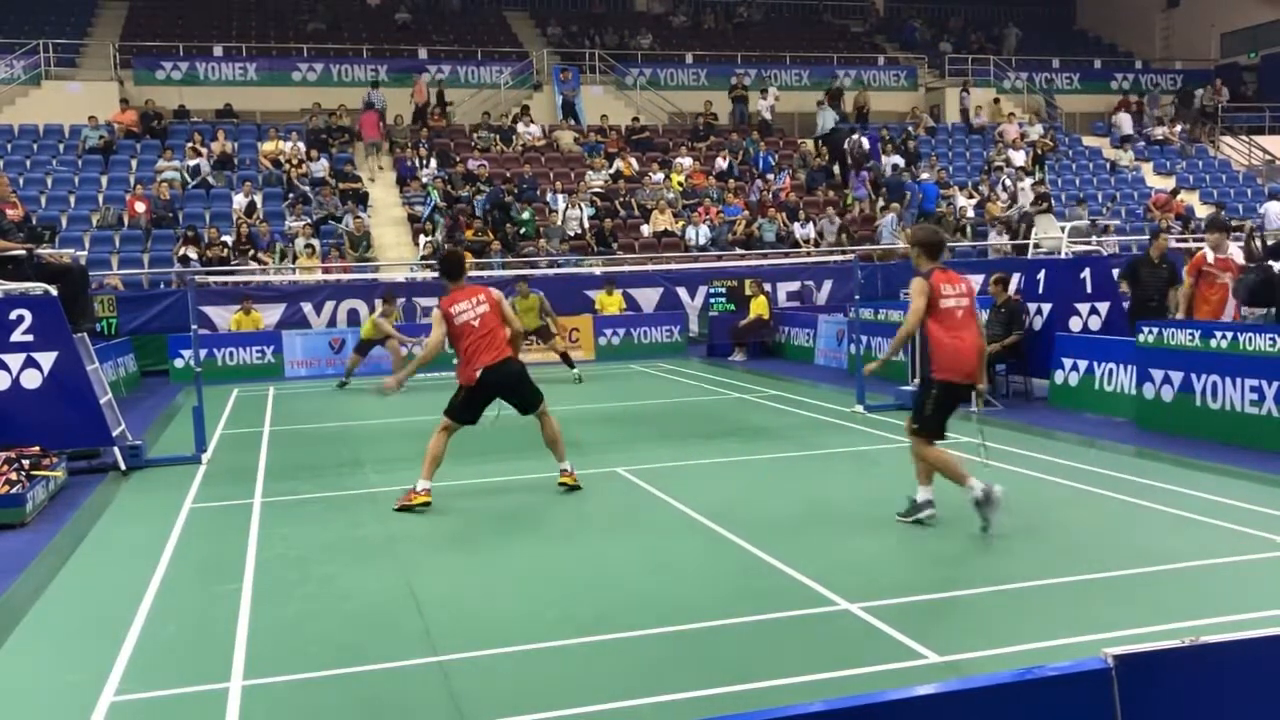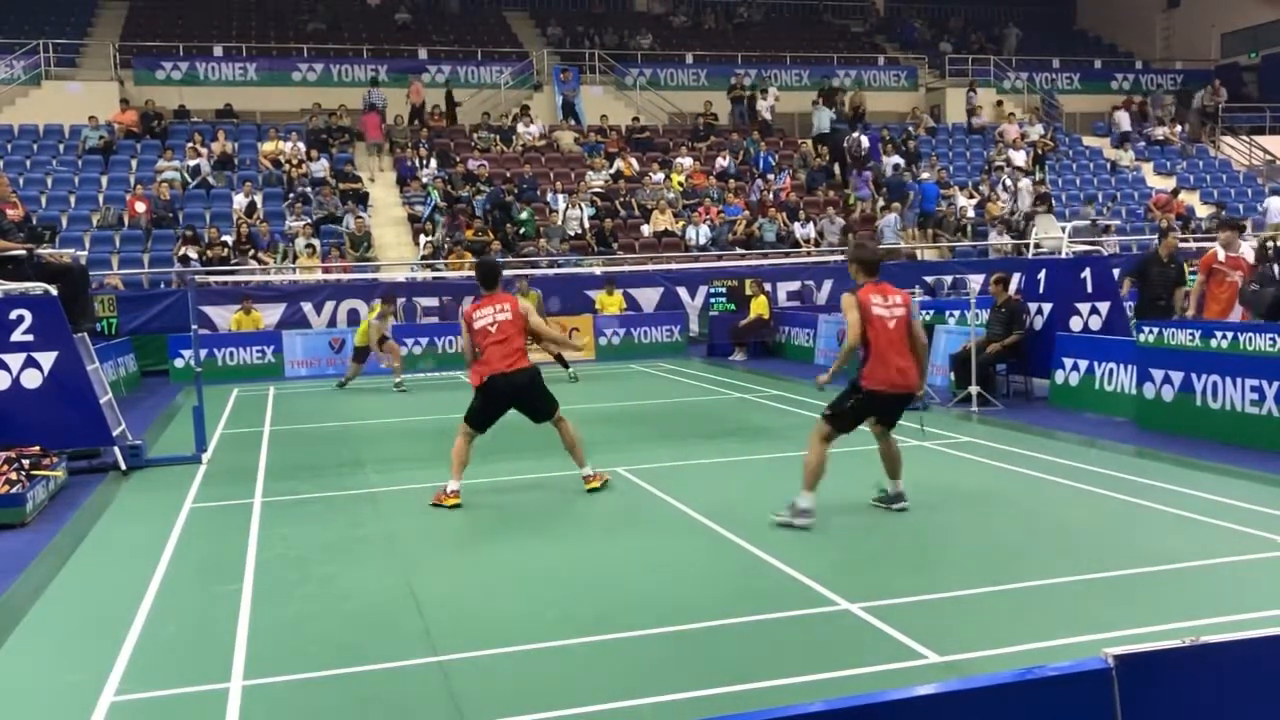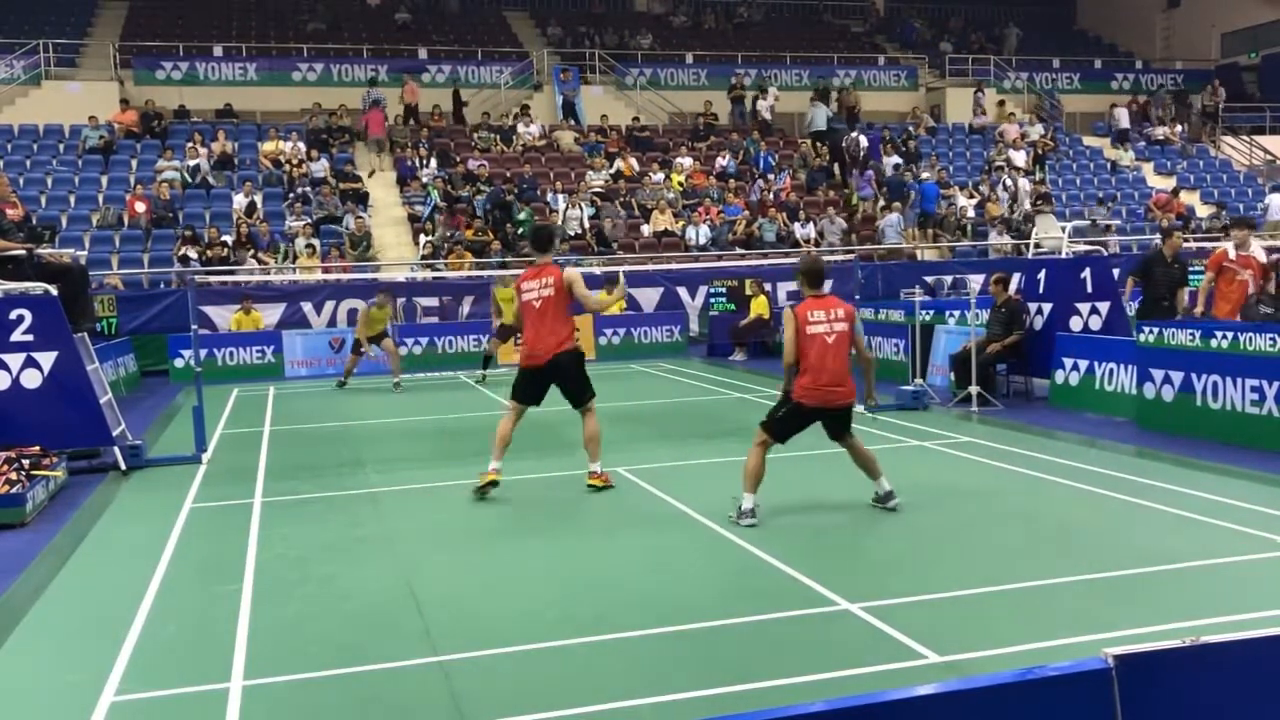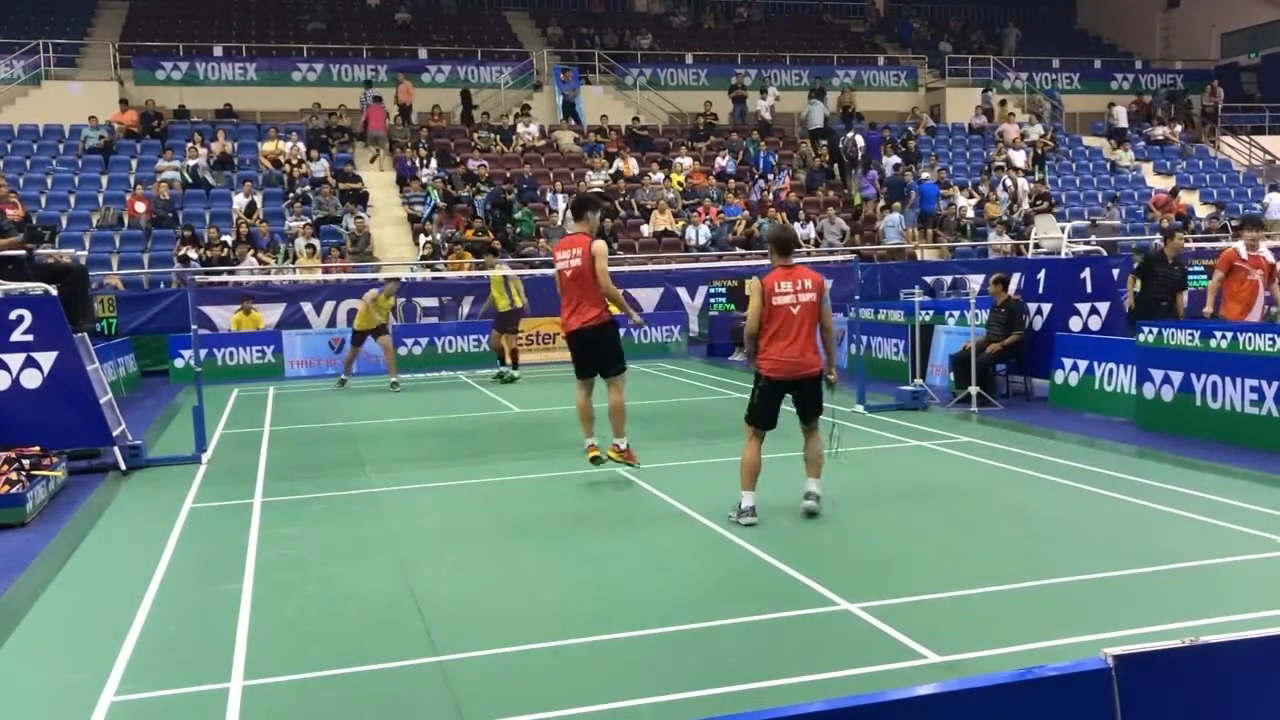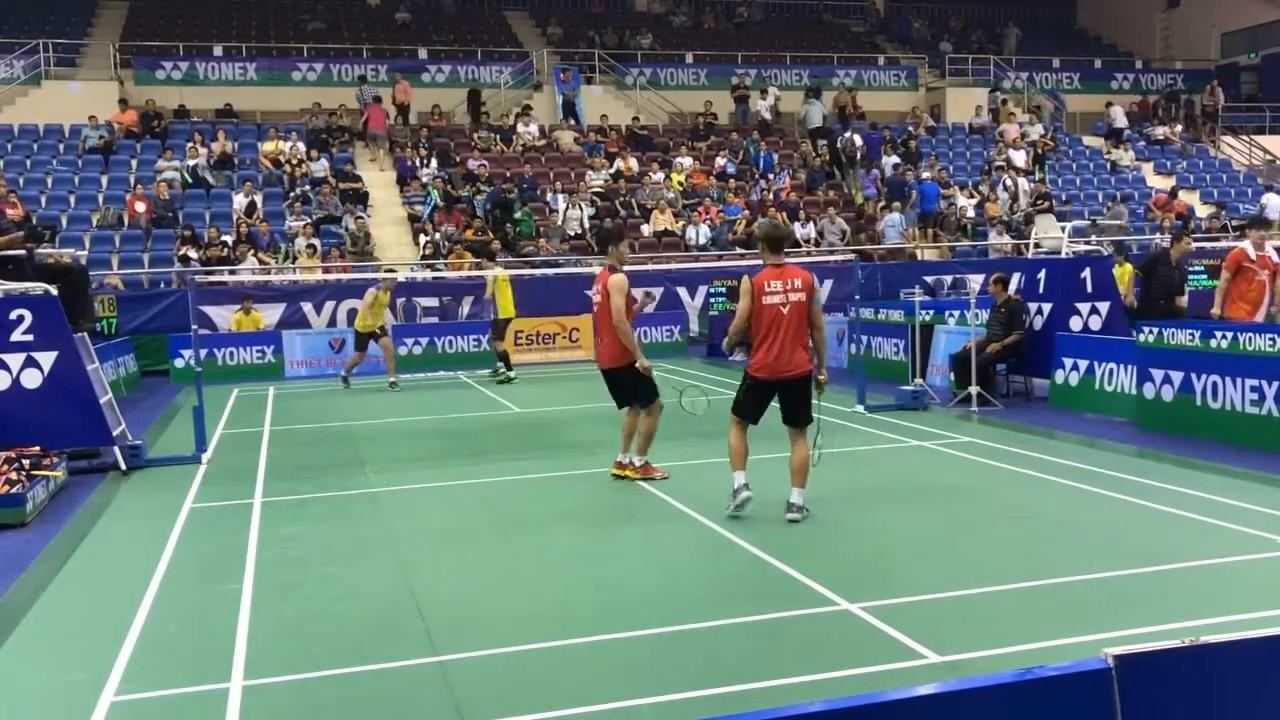
dt=0.2s
person 1, frame 1
left shoulder: (923, 282)
right shoulder: (963, 282)
left elbow: (910, 327)
right elbow: (979, 333)
left wrist: (881, 360)
right wrist: (981, 378)
left hip: (943, 373)
right hip: (966, 373)
left knee: (922, 446)
right knee: (917, 430)
left ankle: (980, 491)
right ankle: (923, 499)
person 1, frame 2
left shoulder: (853, 297)
right shoulder: (901, 296)
left elbow: (853, 340)
right elbow: (921, 342)
left wrist: (831, 373)
right wrist: (920, 381)
left hip: (875, 383)
right hip: (905, 384)
left knee: (820, 436)
right knee: (881, 431)
left ankle: (804, 507)
right ankle: (896, 493)
person 1, frame 3
left shoulder: (793, 312)
right shoulder: (847, 309)
left elbow: (789, 359)
right elbow: (864, 355)
left wrist: (786, 387)
right wrist: (871, 391)
left hip: (805, 396)
right hip: (842, 395)
left knee: (760, 443)
right knee: (848, 442)
left ankle: (747, 507)
right ankle: (885, 492)
person 1, frame 4
left shoulder: (762, 283)
right shoulder: (816, 280)
left elbow: (751, 329)
right elbow: (827, 327)
left wrist: (750, 352)
right wrist: (831, 367)
left hip: (772, 370)
right hip: (809, 369)
left knee: (754, 436)
right knee: (811, 431)
left ankle: (747, 505)
right ankle: (812, 491)
person 1, frame 5
left shoulder: (752, 281)
right shoulder: (806, 278)
left elbow: (738, 328)
right elbow: (817, 327)
right wrist: (821, 366)
left hip: (762, 370)
right hip: (798, 369)
left knee: (738, 424)
right knee: (798, 435)
left ankle: (740, 485)
right ankle: (796, 501)
person 2, frame 1
left shoulder: (442, 310)
right shoulder: (491, 293)
left elbow: (432, 350)
right elbow: (517, 330)
left wrist: (400, 377)
left hip: (476, 377)
right hip: (508, 366)
left knee: (444, 430)
right knee: (543, 414)
left ankle: (421, 491)
right ankle: (566, 472)
person 2, frame 2
left shoulder: (468, 313)
right shoulder: (519, 303)
left elbow: (469, 354)
right elbow: (546, 334)
left wrist: (478, 375)
right wrist: (574, 344)
left hip: (489, 382)
right hip: (523, 375)
left knee: (465, 435)
right knee: (560, 421)
left ankle: (452, 490)
right ankle: (589, 476)
person 2, frame 3
left shoulder: (522, 280)
right shoulder: (567, 274)
right elbow: (593, 305)
right wrist: (618, 293)
left hip: (532, 358)
right hip: (565, 354)
left knee: (512, 413)
right knee: (588, 411)
left ankle: (492, 471)
right ankle: (595, 472)
person 2, frame 4
left shoulder: (559, 248)
right shoulder: (596, 245)
right elbow: (605, 287)
right wrist: (630, 312)
left hip: (572, 327)
right hip: (597, 323)
left knee: (584, 387)
right knee: (615, 385)
left ankle: (591, 445)
right ankle: (620, 446)
person 2, frame 5
left shoulder: (600, 278)
right shoulder: (617, 279)
right elbow: (619, 322)
left wrist: (639, 304)
right wrist: (639, 356)
left hip: (607, 358)
right hip: (622, 358)
left knee: (636, 407)
right knee: (654, 407)
left ankle: (623, 461)
right ankle: (638, 463)
